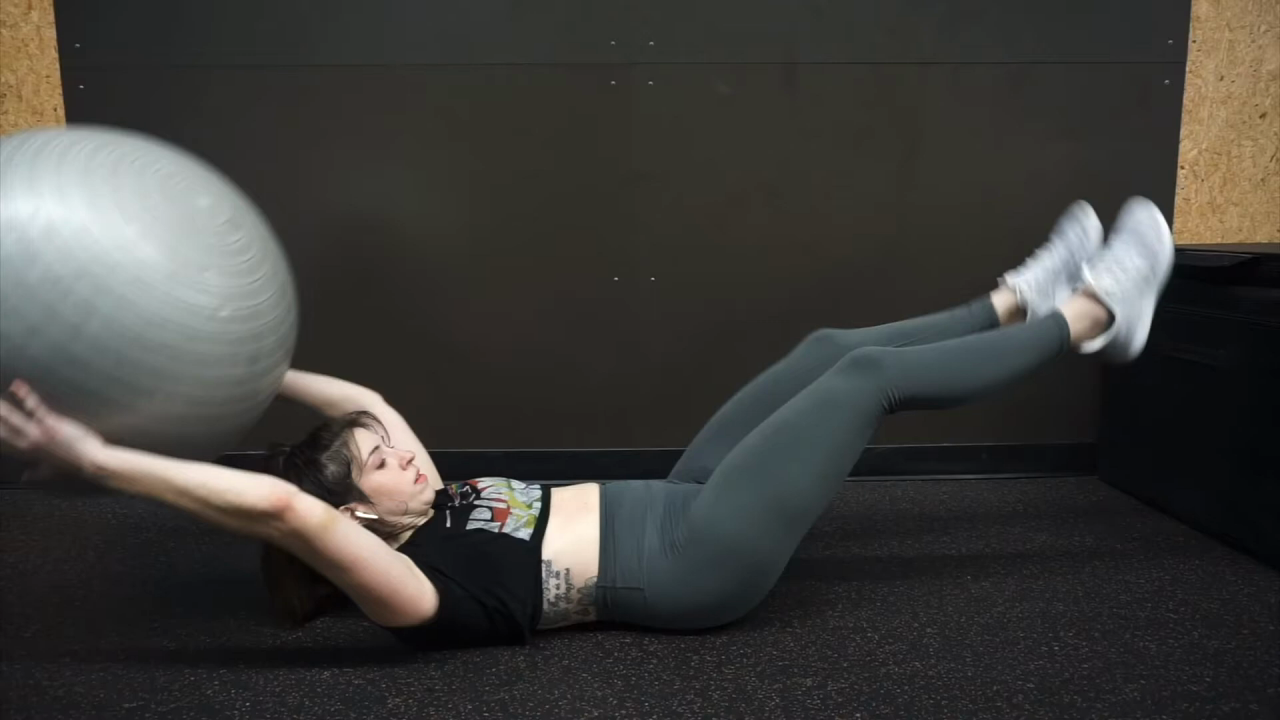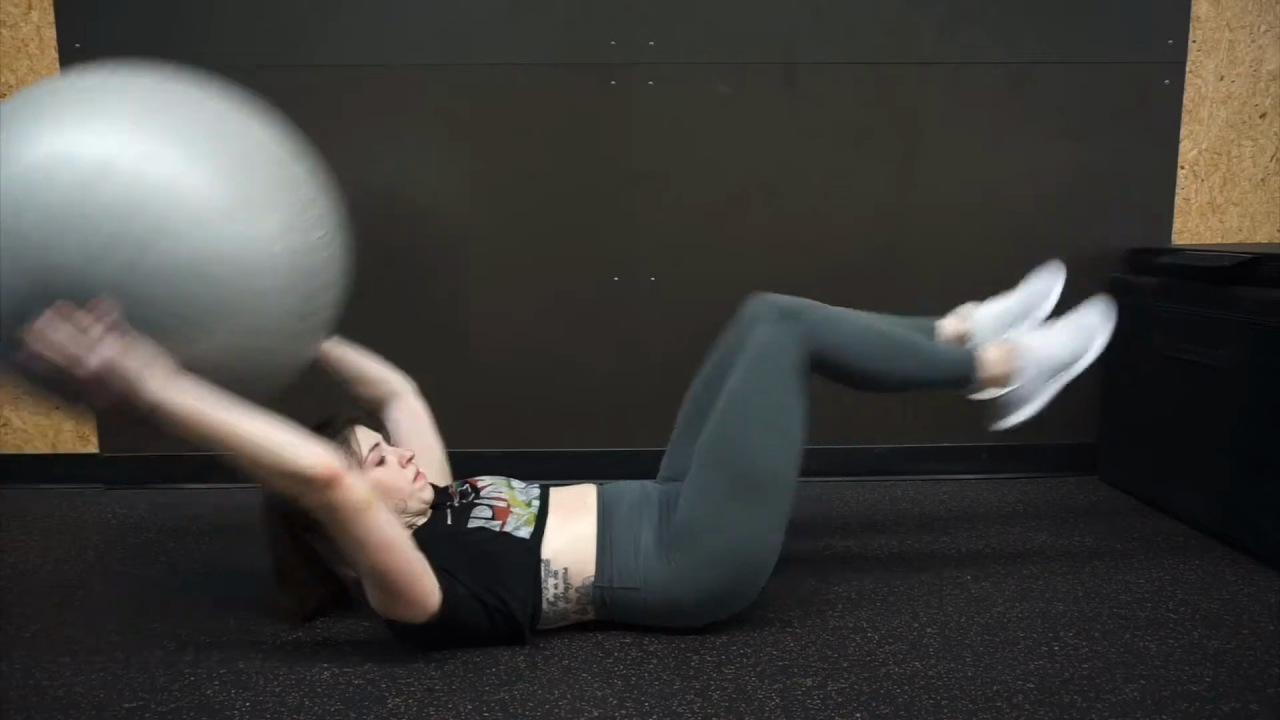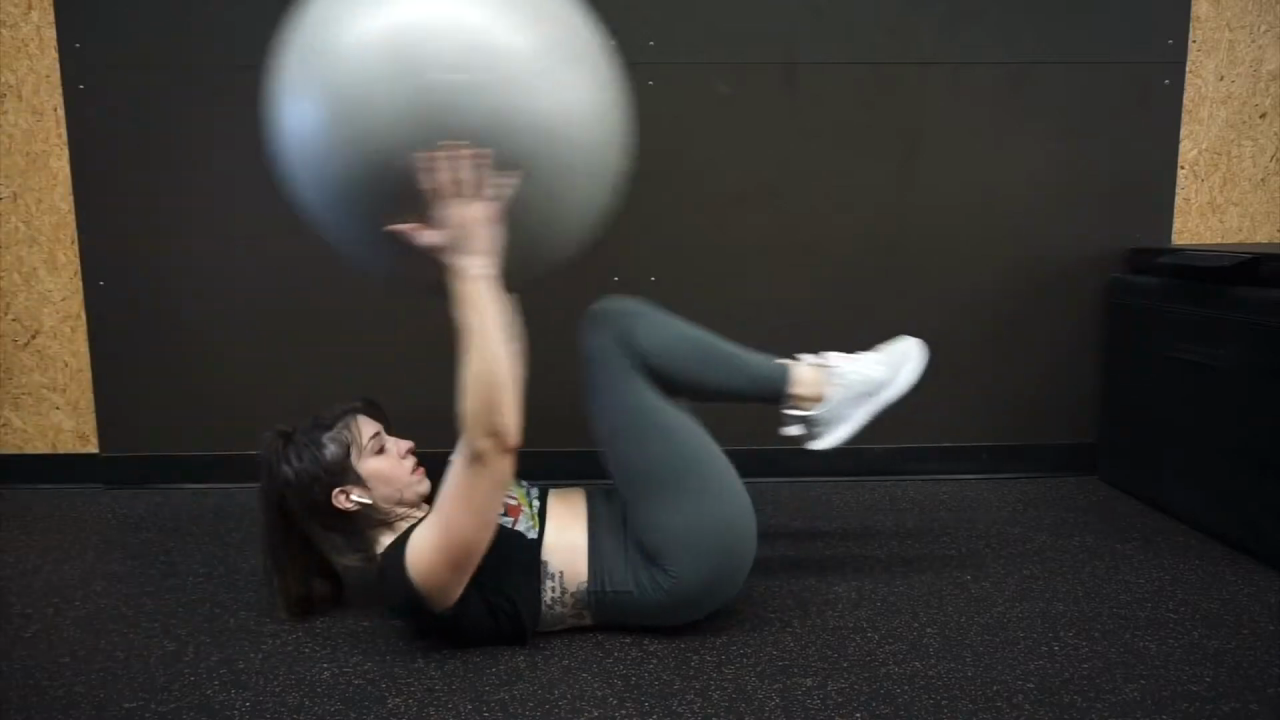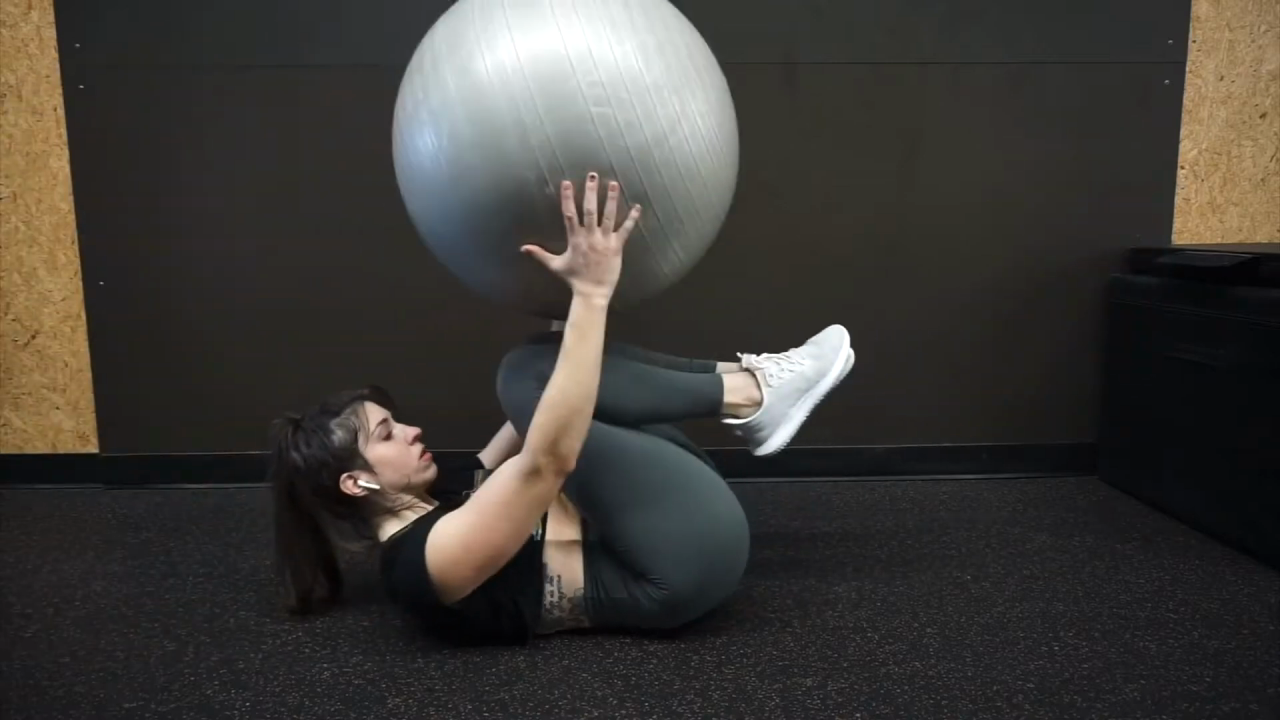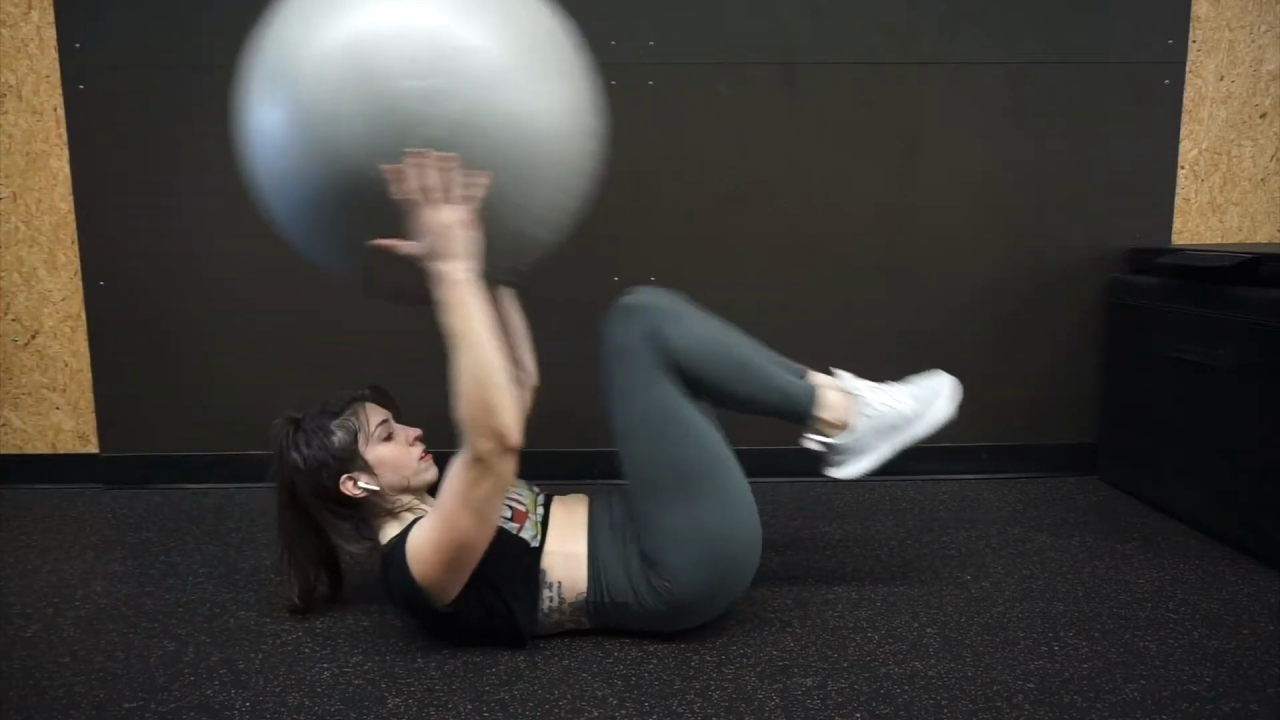
dt=0.3s
person 1, frame 1
left shoulder: (429, 514)
right shoulder: (413, 592)
left elbow: (367, 400)
right elbow: (281, 506)
right wrist: (99, 456)
left hip: (676, 511)
right hip: (699, 561)
left knee: (832, 351)
right knee: (863, 373)
left ankle: (1032, 299)
right ankle: (1097, 317)
person 1, frame 2
left shoulder: (431, 514)
right shoulder: (411, 592)
left elbow: (398, 389)
right elbow: (321, 474)
right wrist: (158, 385)
left hip: (661, 517)
right hip: (695, 563)
left knee: (764, 328)
right knee: (774, 321)
left ankle: (971, 337)
right ankle: (1006, 366)
person 1, frame 3
left shoulder: (427, 515)
right shoulder: (420, 571)
left elbow: (497, 396)
right elbow: (494, 435)
left wrist: (478, 266)
right wrist: (472, 265)
left hip: (690, 543)
right hip: (697, 560)
left knee: (610, 339)
right knee: (608, 322)
left ankle: (808, 381)
right ankle: (814, 390)
person 1, frame 4
left shoulder: (438, 498)
right shoulder: (429, 561)
left elbow: (541, 426)
right elbow: (551, 457)
left wrist: (578, 287)
right wrist: (590, 290)
left hip: (675, 536)
right hip: (690, 555)
left knee: (537, 374)
right knee: (528, 373)
left ankle: (746, 386)
right ankle: (748, 393)
person 1, frame 5
left shoulder: (447, 508)
right shoulder: (427, 565)
left elbow: (518, 379)
right elbow: (495, 437)
left wrist: (478, 269)
right wrist: (453, 268)
left hip: (672, 543)
right hip: (691, 569)
left knee: (647, 328)
right knee: (639, 319)
left ankle: (841, 407)
right ankle: (844, 416)
